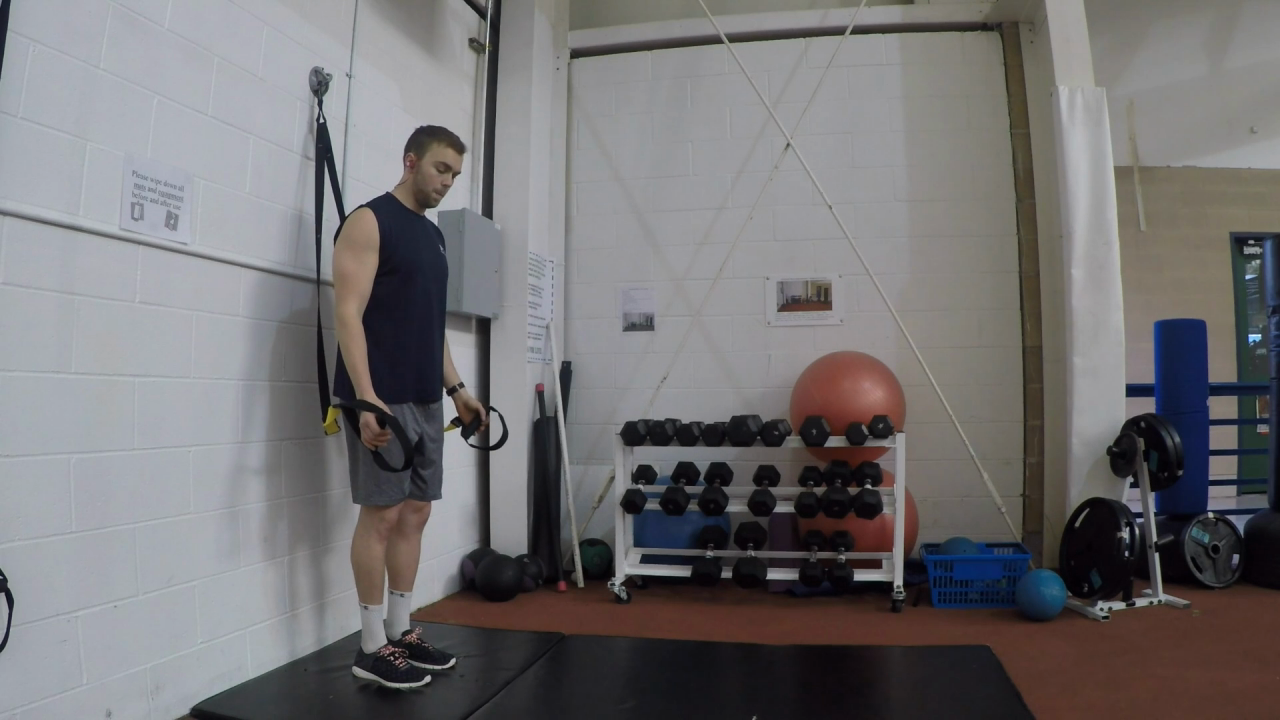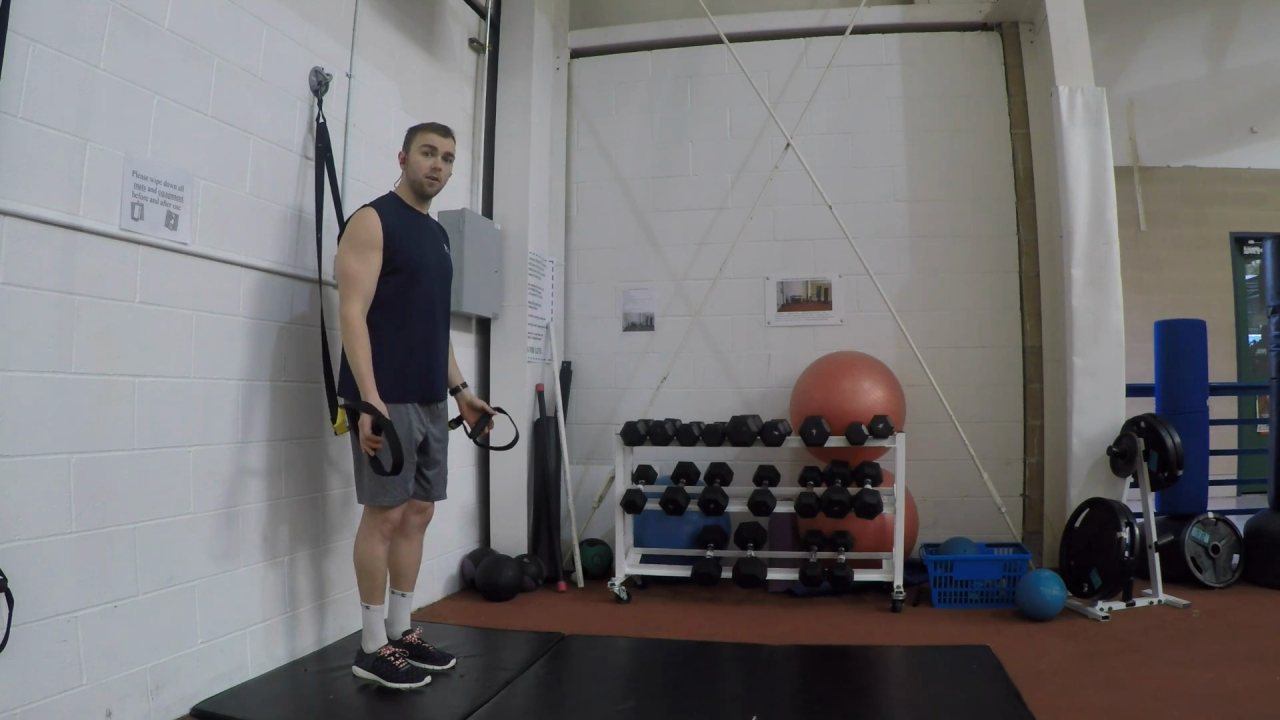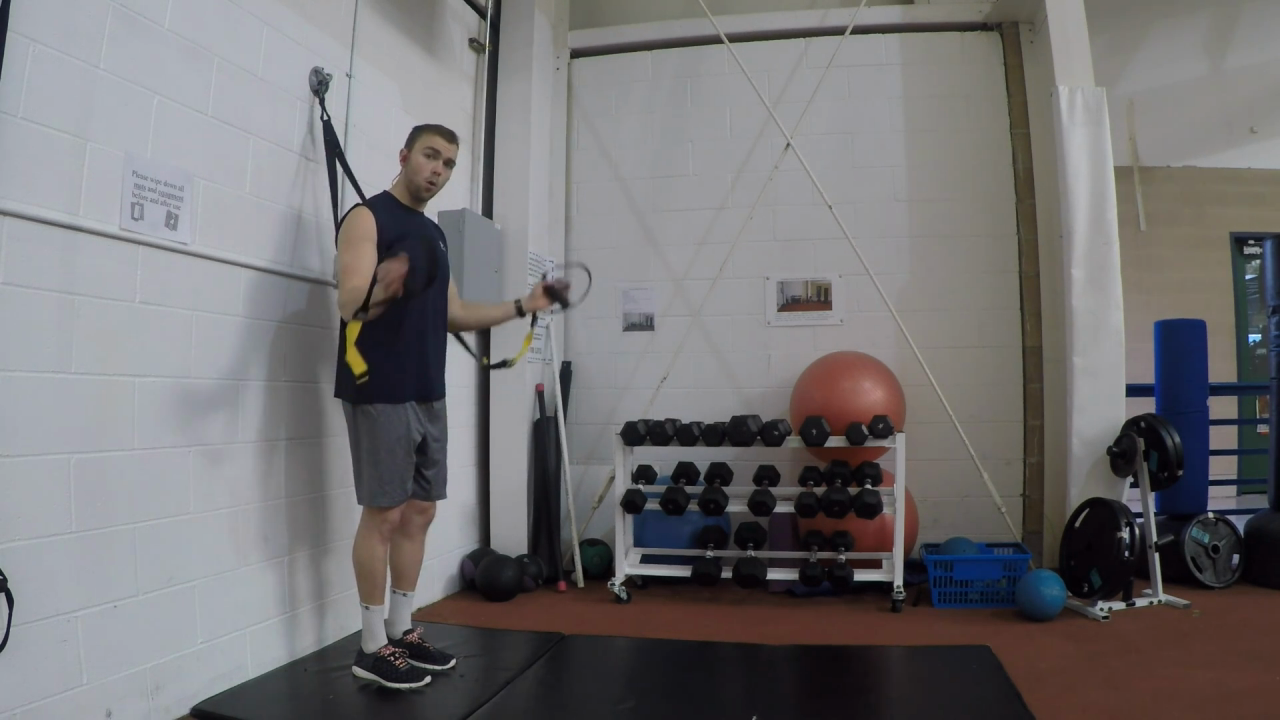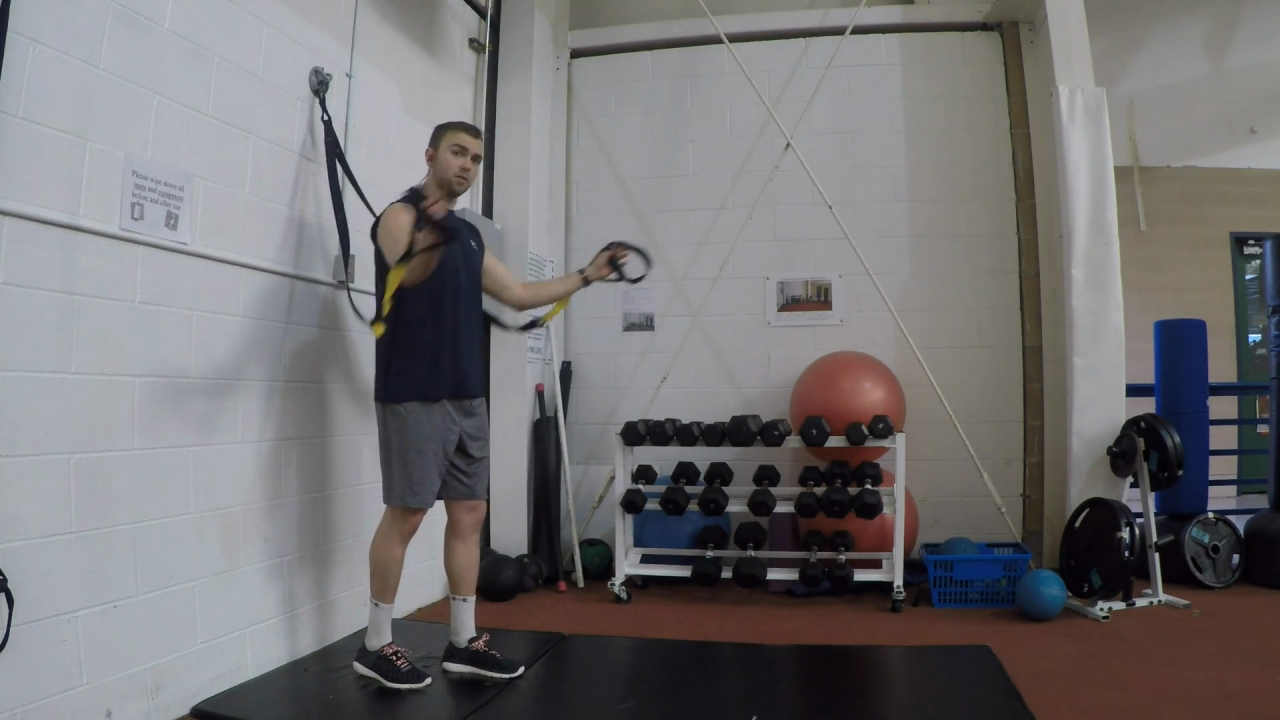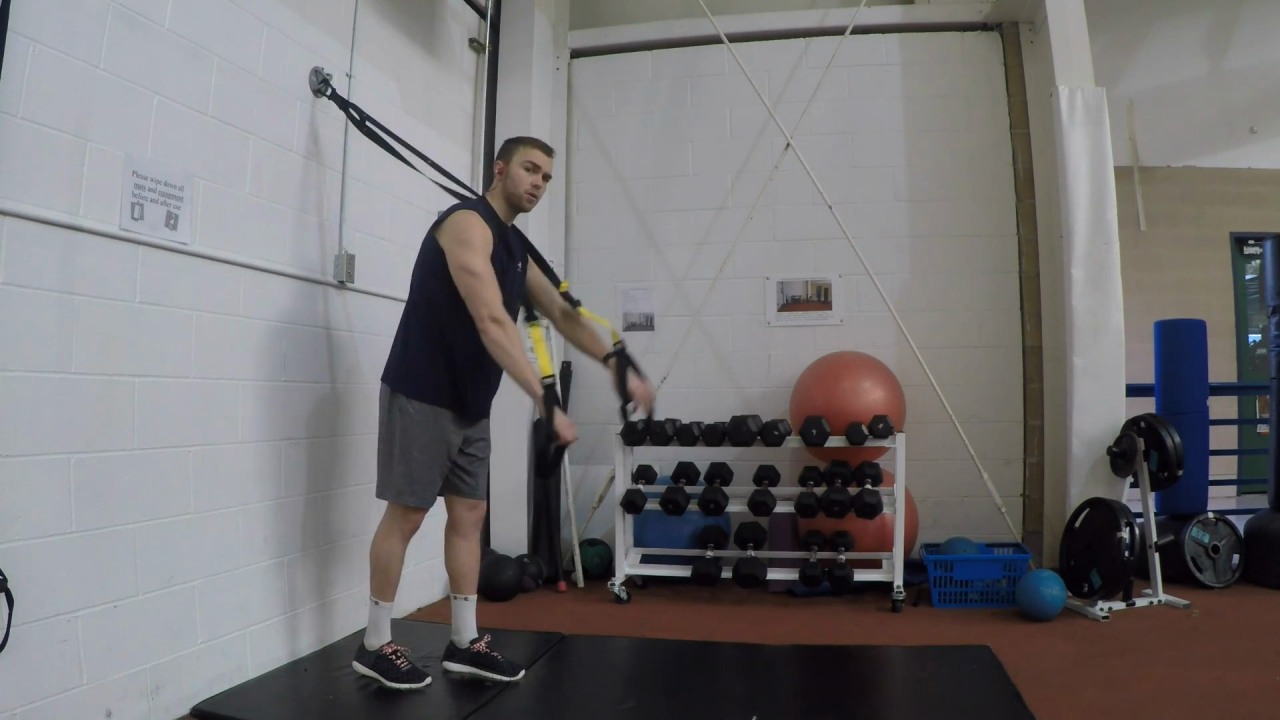
dt=1s
person 1, frame 1
left shoulder: (432, 235)
right shoulder: (369, 222)
right elbow: (349, 314)
left wrist: (456, 388)
right wrist: (366, 397)
left hip: (425, 399)
right hip: (382, 400)
left knee: (415, 514)
right knee: (382, 515)
left ankle: (401, 630)
right ankle: (372, 646)
person 1, frame 2
left shoulder: (437, 234)
right shoulder: (373, 220)
right elbow: (353, 313)
left wrist: (459, 388)
right wrist: (369, 398)
left hip: (430, 400)
right hip: (386, 399)
left knee: (418, 513)
right knee: (384, 514)
left ankle: (401, 631)
right ankle: (372, 646)
person 1, frame 3
left shoulder: (433, 233)
right shoulder: (367, 218)
left elbow: (449, 313)
right elbow: (348, 303)
left wrist: (520, 307)
right wrist: (380, 290)
left hip: (428, 394)
right hip: (380, 394)
left knee: (418, 513)
right knee: (384, 514)
left ankle: (401, 630)
right ankle: (373, 645)
person 1, frame 4
left shoulder: (469, 234)
right shoulder: (403, 214)
left elbow: (516, 294)
right elbow: (408, 274)
left wrist: (585, 276)
right wrist: (428, 241)
left hip: (467, 395)
right hip: (415, 395)
left knee: (469, 515)
right knee: (405, 514)
left ankle: (464, 640)
right ankle: (376, 645)
person 1, frame 5
left shoulder: (515, 246)
right shoulder: (466, 224)
left elbow: (563, 315)
right elbow: (493, 322)
left wrist: (618, 366)
right wrist: (546, 401)
left hip: (468, 401)
right hip: (421, 394)
left knee: (469, 514)
right knee: (405, 513)
left ankle: (464, 641)
right ankle: (375, 644)
